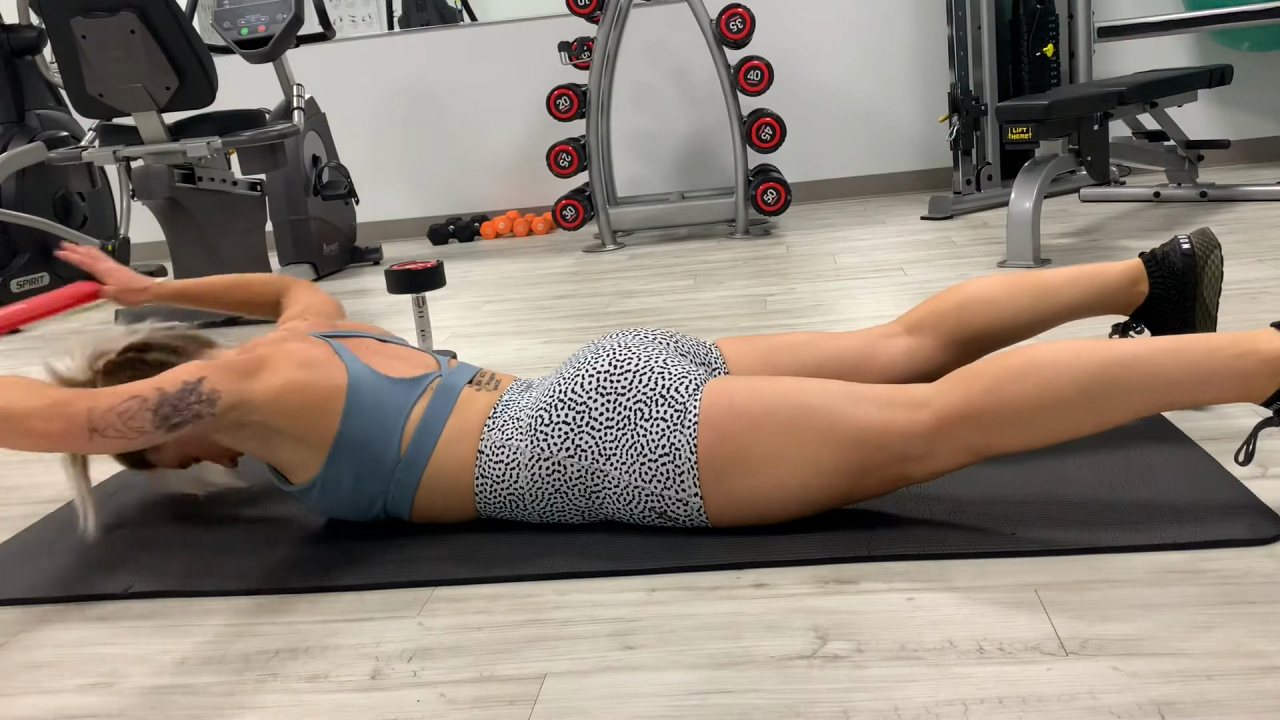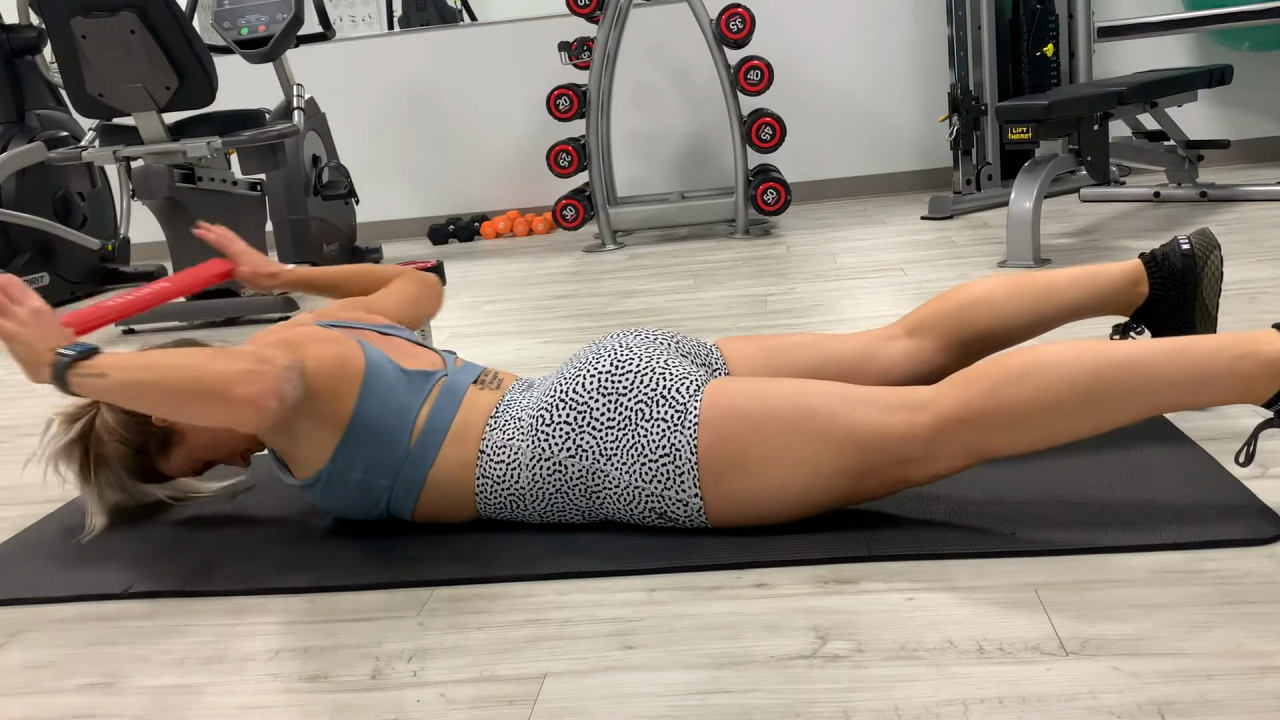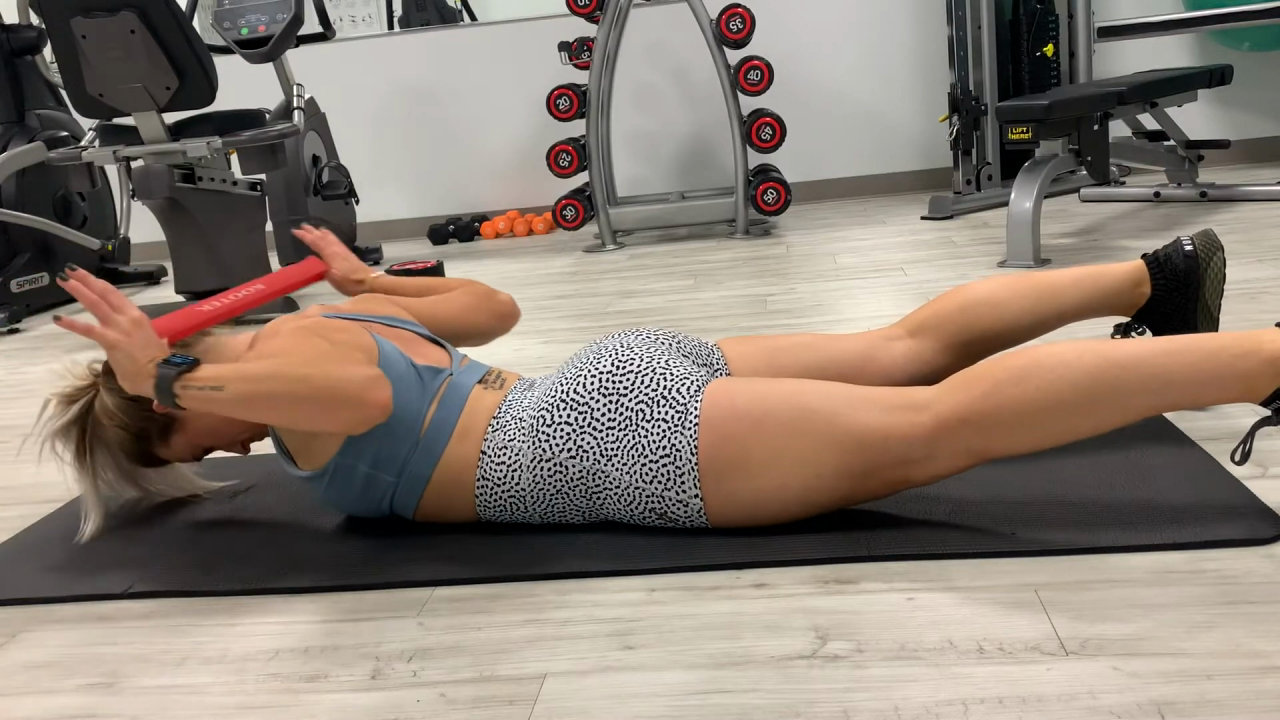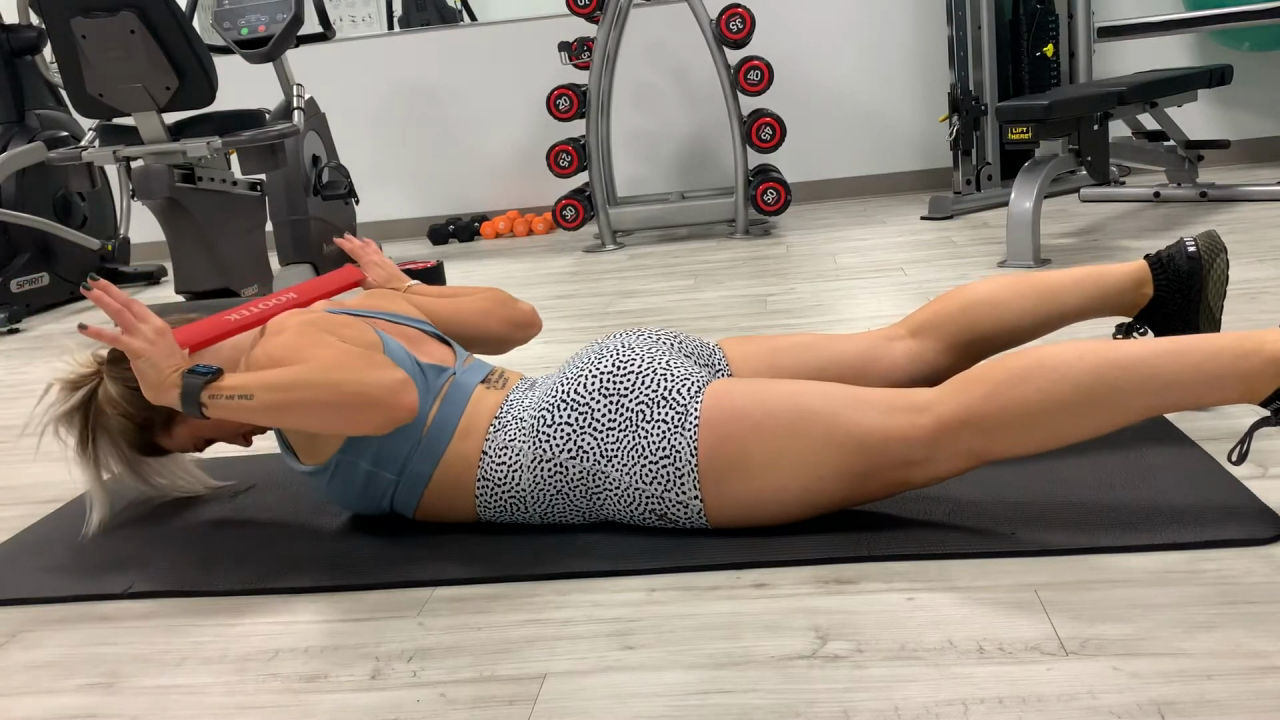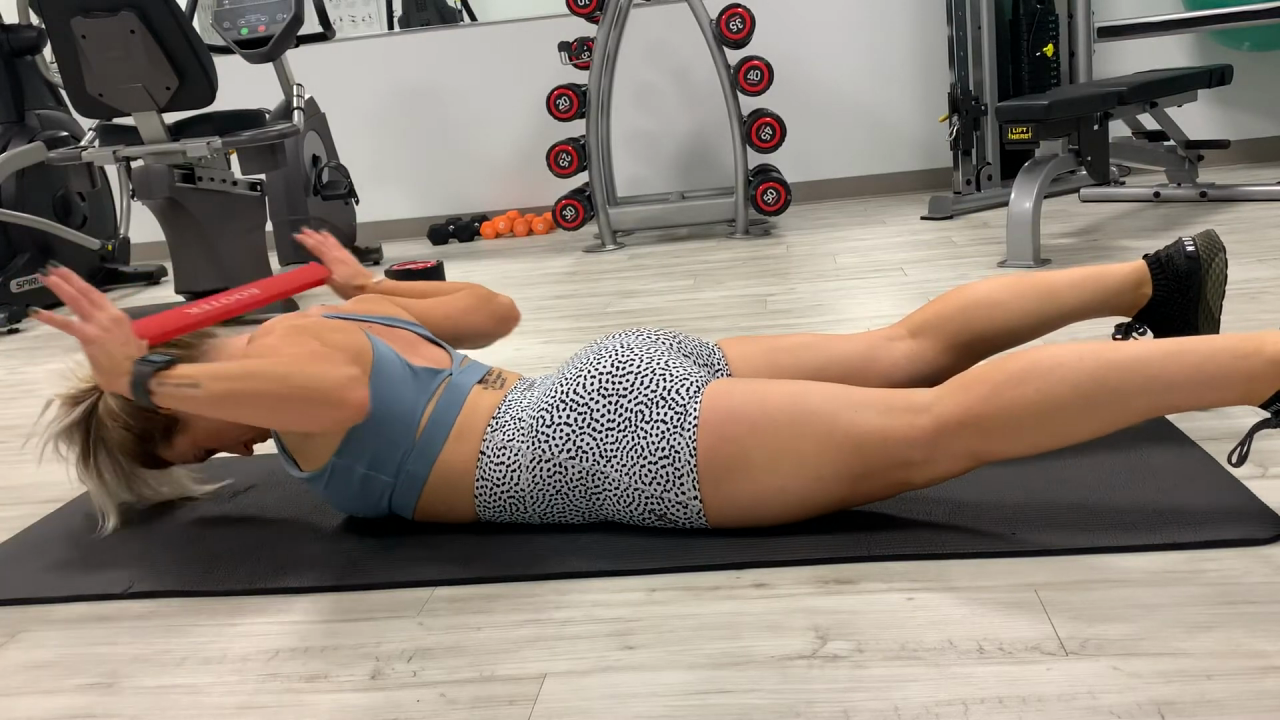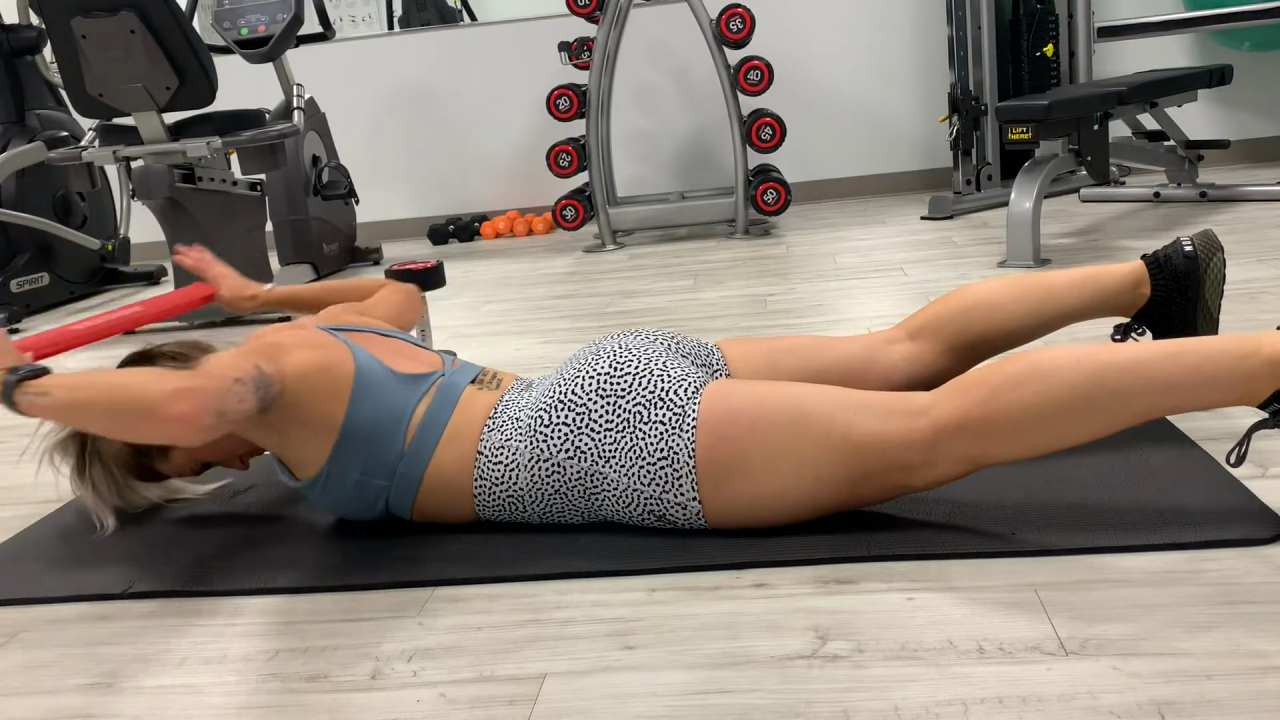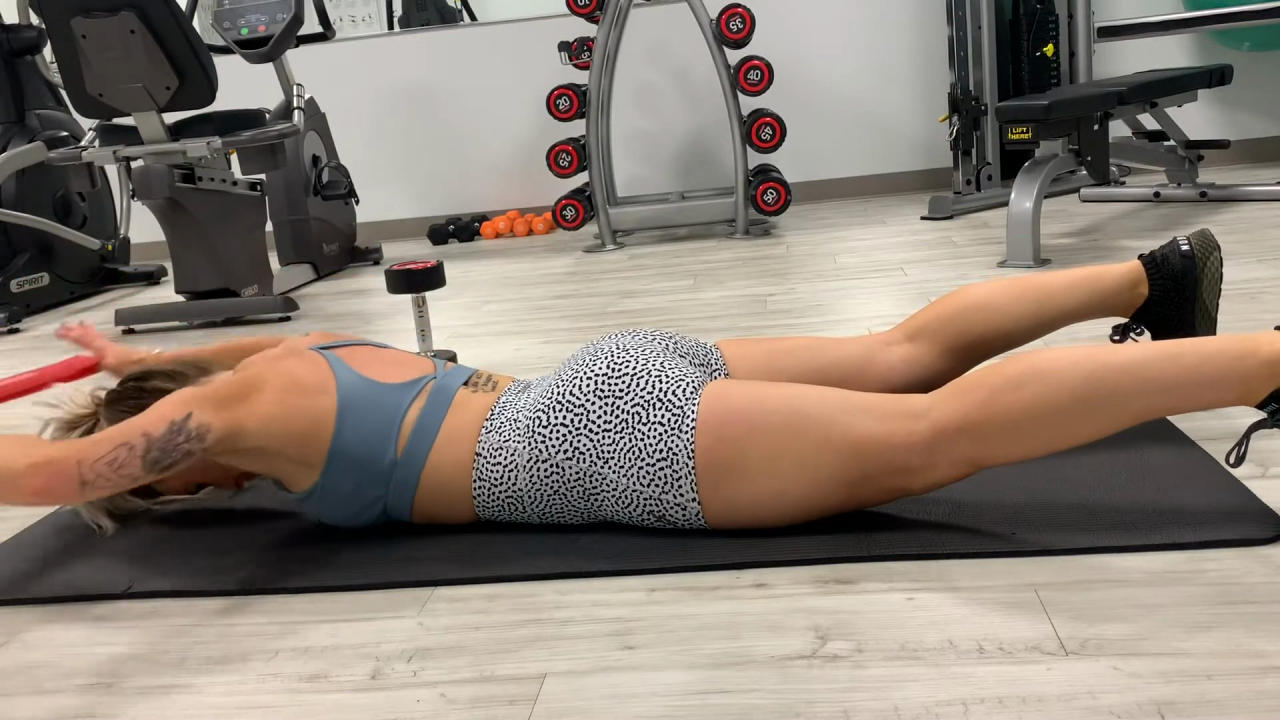
dt=0.3s
person 1, frame 1
left shoulder: (250, 385)
right shoulder: (313, 333)
right wrist: (151, 286)
left hip: (613, 446)
right hip: (623, 379)
left knee: (938, 424)
right knee: (904, 346)
right ankle: (1152, 276)
person 1, frame 2
left shoulder: (267, 360)
right shoulder: (320, 325)
left elbow: (257, 392)
right elbow: (418, 282)
right wrist: (288, 271)
left hip: (618, 443)
right hip: (621, 378)
left knee: (940, 427)
right knee: (905, 350)
right ankle: (1151, 277)
person 1, frame 3
left shoulder: (272, 362)
right shoulder: (330, 318)
left elbow: (365, 402)
right elbow: (494, 305)
left wrist: (167, 373)
left hip: (618, 445)
right hip: (626, 378)
left knee: (939, 427)
right knee: (903, 350)
right ankle: (1153, 280)
person 1, frame 4
left shoulder: (270, 351)
right shoulder: (333, 310)
left elbow: (388, 400)
left wrist: (192, 384)
left hip: (617, 439)
right hip: (624, 374)
left knee: (939, 427)
right knee: (907, 350)
right ankle: (1156, 276)
person 1, frame 5
left shoulder: (272, 354)
right shoulder: (328, 315)
left elbow: (347, 399)
right elbow: (495, 307)
left wrist: (145, 372)
left hip: (616, 447)
right hip: (624, 377)
left knee: (939, 431)
right knee: (904, 351)
right ankle: (1154, 280)
person 1, frame 6
left shoulder: (264, 371)
right shoulder: (325, 336)
left elbow: (149, 408)
right elbow: (400, 294)
right wrist: (253, 292)
left hip: (613, 446)
right hip: (622, 377)
left knee: (939, 433)
right knee: (905, 351)
right ankle: (1154, 277)
person 1, frame 7
left shoulder: (228, 409)
right shoulder: (297, 355)
right wrist: (139, 362)
left hip: (613, 447)
right hip: (621, 379)
left knee: (935, 436)
right knee: (903, 353)
right ankle: (1150, 280)
